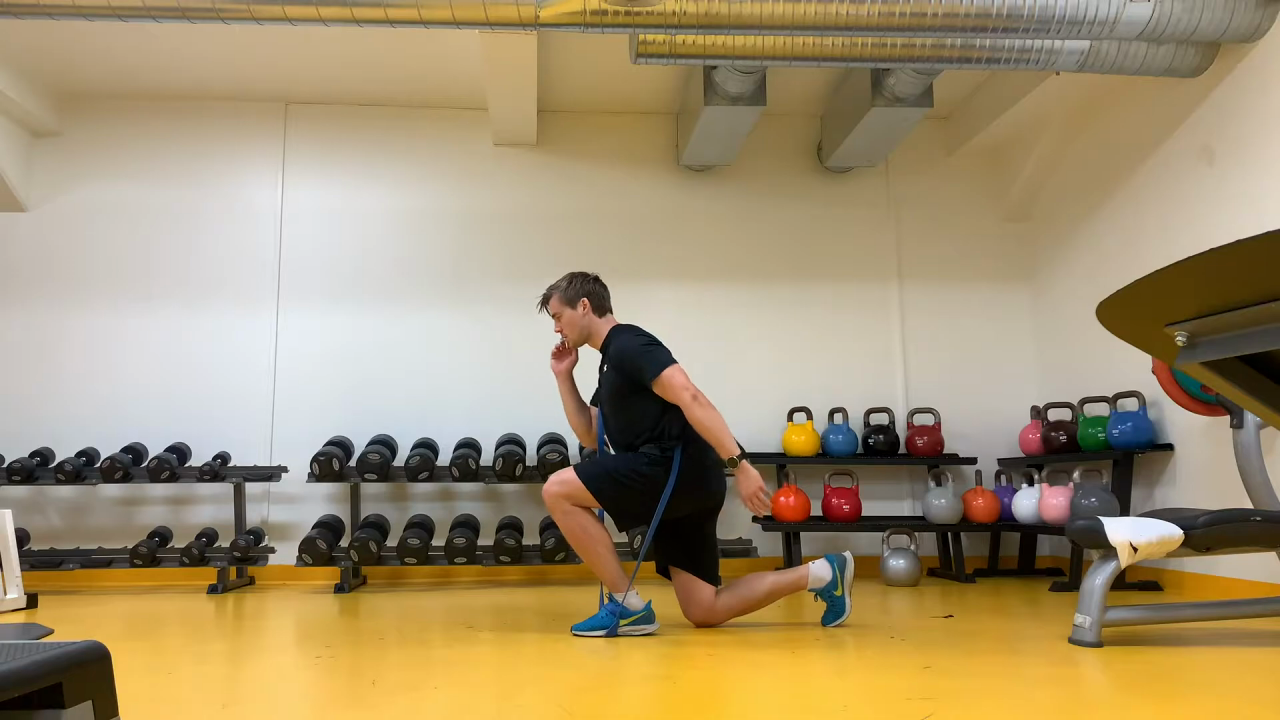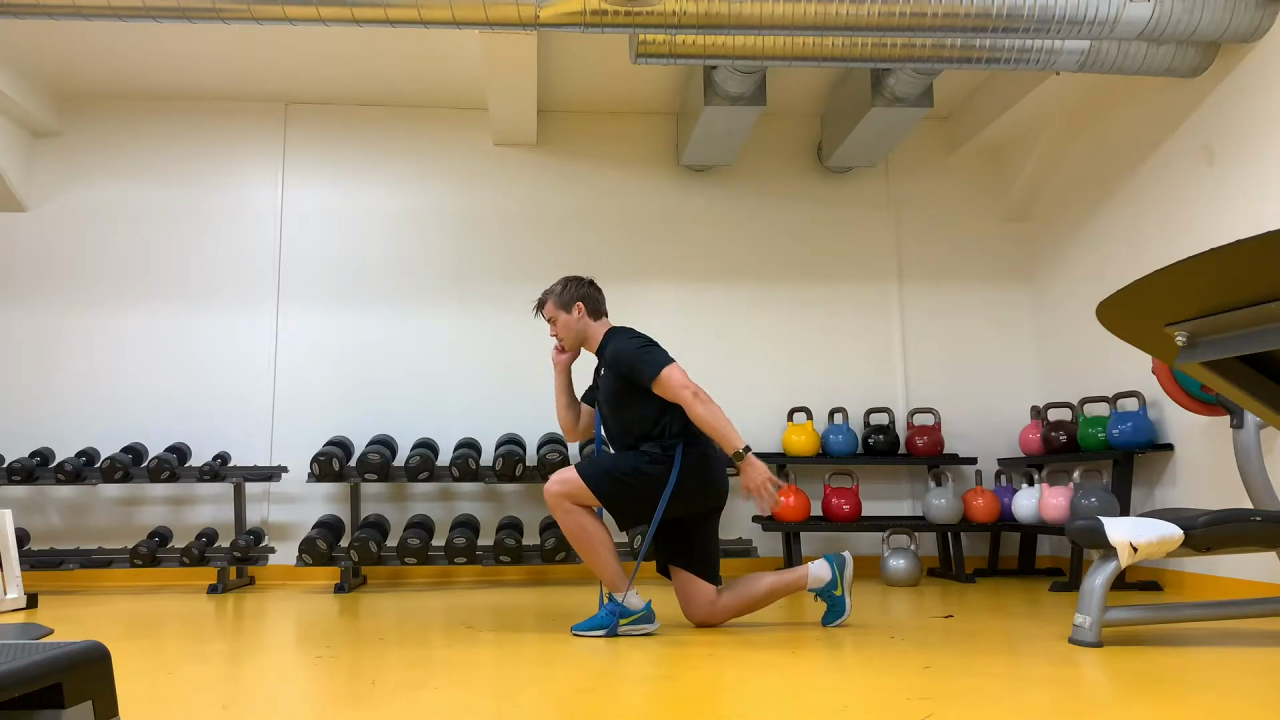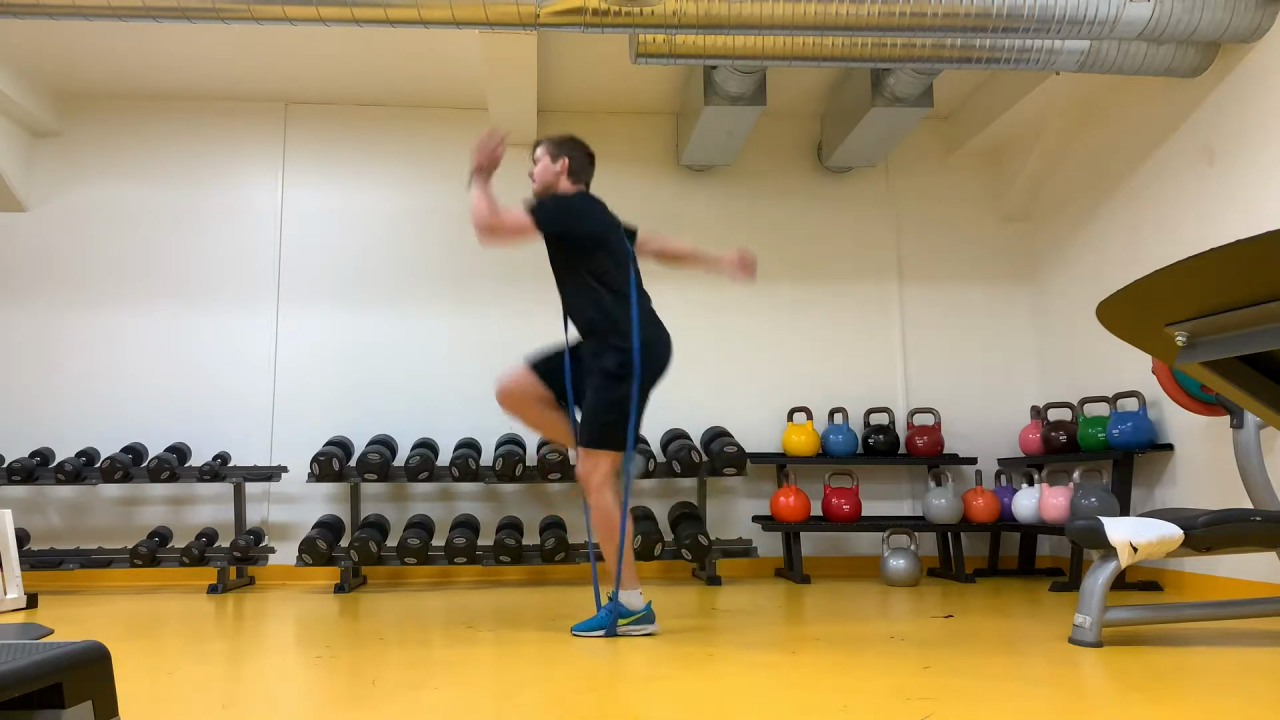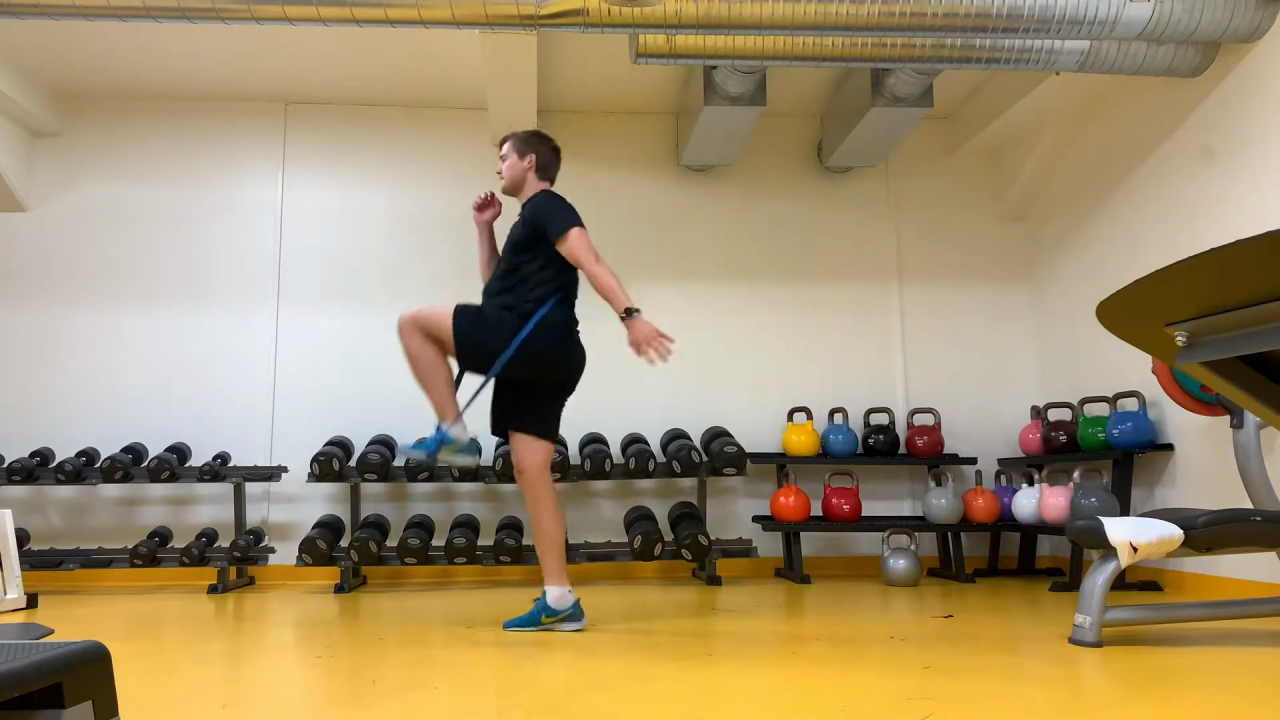
dt=0.5s
person 1, frame 1
left shoulder: (629, 345)
right shoulder: (612, 360)
left elbow: (691, 398)
right elbow: (590, 436)
left wrist: (738, 465)
right wrist: (564, 378)
left hip: (677, 468)
right hip: (681, 481)
left knee: (558, 490)
right knee: (706, 611)
left ankle: (627, 606)
right ankle: (823, 573)
person 1, frame 2
left shoulder: (624, 349)
right shoulder: (607, 363)
left elbow: (691, 396)
right elbow: (573, 429)
left wrist: (744, 457)
right wrist: (563, 367)
left hip: (681, 465)
right hip: (684, 478)
left knee: (560, 490)
right knee: (705, 611)
left ankle: (627, 606)
right ankle: (824, 573)
person 1, frame 3
left shoulder: (566, 209)
right shoulder: (588, 219)
left elbow: (489, 226)
right elbow: (655, 245)
left wrist: (480, 176)
right wrist: (718, 261)
left hip: (626, 354)
right hip: (610, 351)
left knee: (596, 475)
right knee: (512, 392)
left ankle: (630, 604)
person 1, frame 4
left shoulder: (548, 208)
right shoulder: (531, 221)
left elbow: (591, 262)
right elbow: (499, 284)
left wrist: (631, 315)
right wrist: (485, 230)
left hip: (533, 338)
right hip: (544, 354)
left knee: (413, 324)
right knee: (532, 475)
left ankle: (454, 434)
right ankle: (558, 601)
